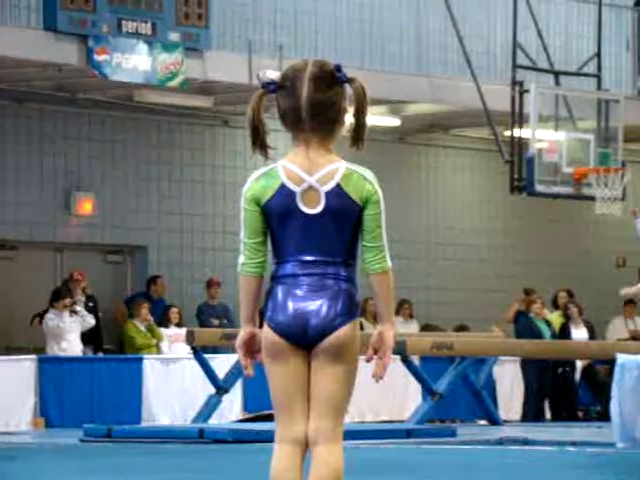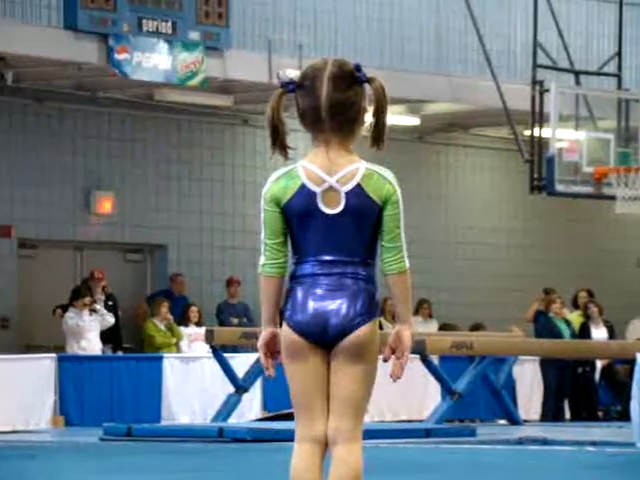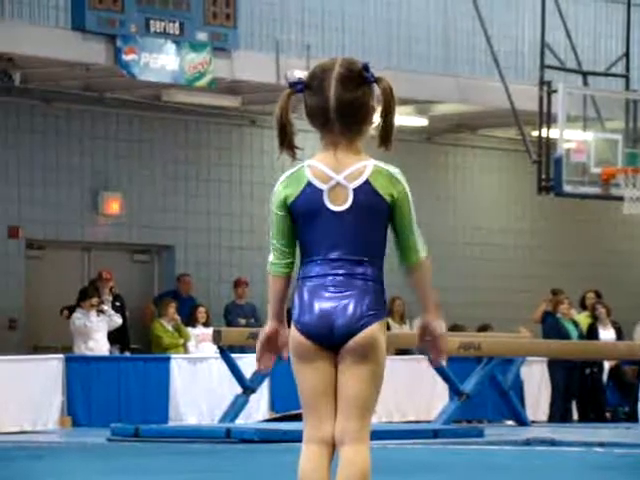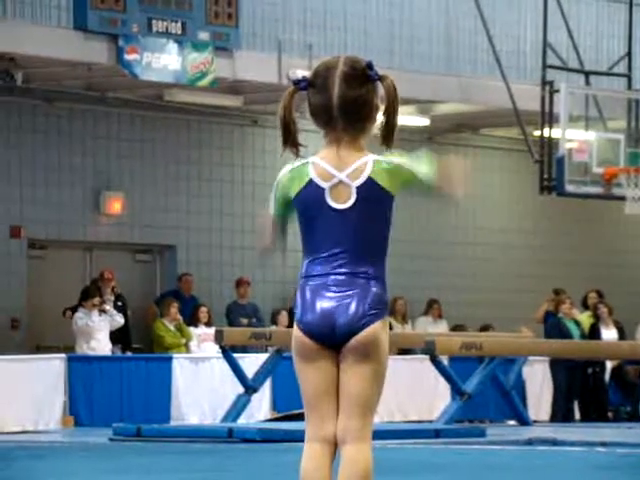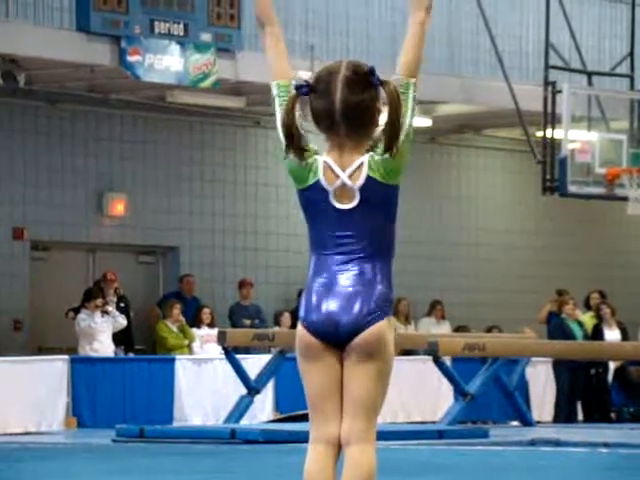
dt=0.2s
person 1, frame 1
left shoulder: (260, 184)
right shoulder: (361, 183)
left elbow: (252, 261)
right elbow: (376, 259)
left wrist: (247, 324)
right wrist: (386, 323)
left hip: (283, 314)
right hip: (336, 314)
left knee: (289, 437)
right knee: (326, 437)
person 1, frame 2
left shoulder: (281, 184)
right shoulder: (381, 183)
left elbow: (272, 262)
right elbow: (395, 260)
left wrist: (268, 325)
right wrist: (404, 323)
left hip: (303, 313)
right hip: (356, 313)
left knee: (309, 436)
right knee: (345, 436)
person 1, frame 3
left shoulder: (290, 183)
right shoulder: (388, 181)
left elbow: (280, 261)
right elbow: (413, 255)
left wrist: (273, 321)
right wrist: (429, 315)
left hip: (310, 314)
right hip: (363, 314)
left knee: (316, 437)
right knee: (353, 437)
person 1, frame 4
left shoulder: (293, 178)
right shoulder: (392, 173)
left elbow: (276, 224)
right elbow: (436, 172)
left wrist: (271, 233)
right wrist: (451, 175)
left hip: (312, 312)
right hip: (365, 312)
left knee: (318, 437)
right knee: (355, 436)
person 1, frame 5
left shoulder: (302, 170)
right shoulder: (386, 168)
left elbow: (283, 92)
right elbow: (406, 88)
left hip: (318, 312)
right hip: (369, 314)
left knee: (323, 436)
right knee: (359, 436)
